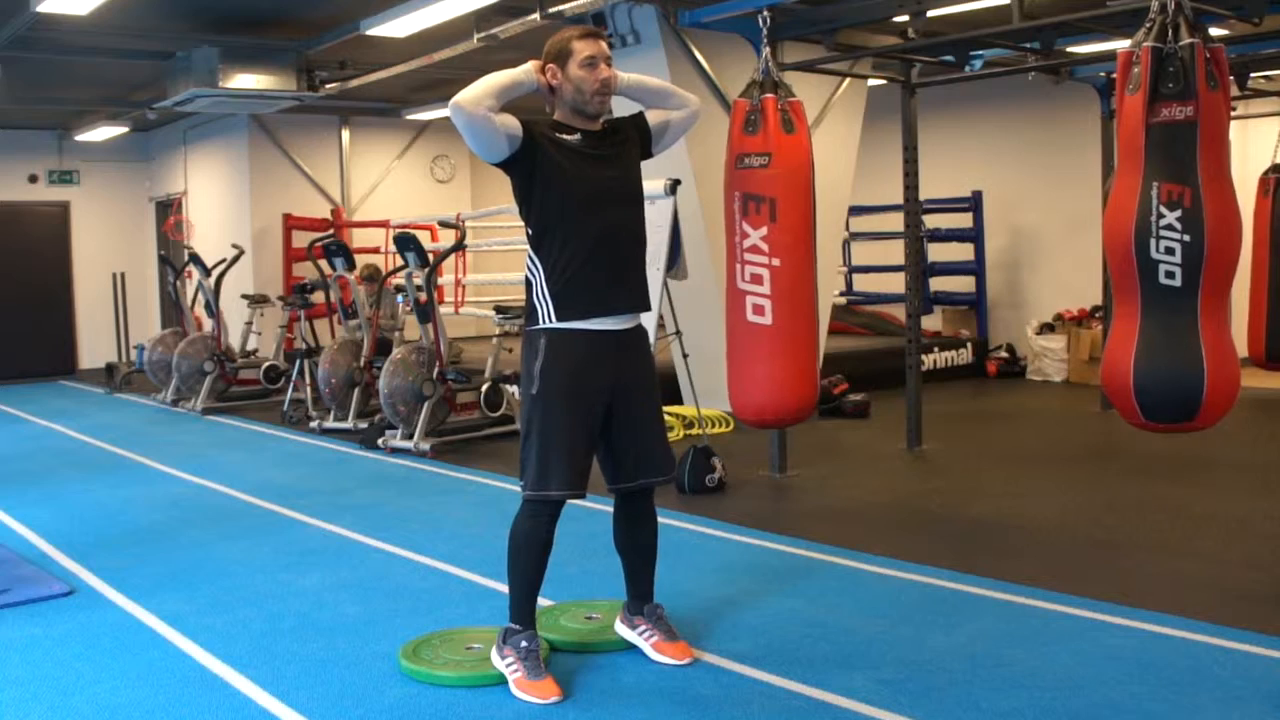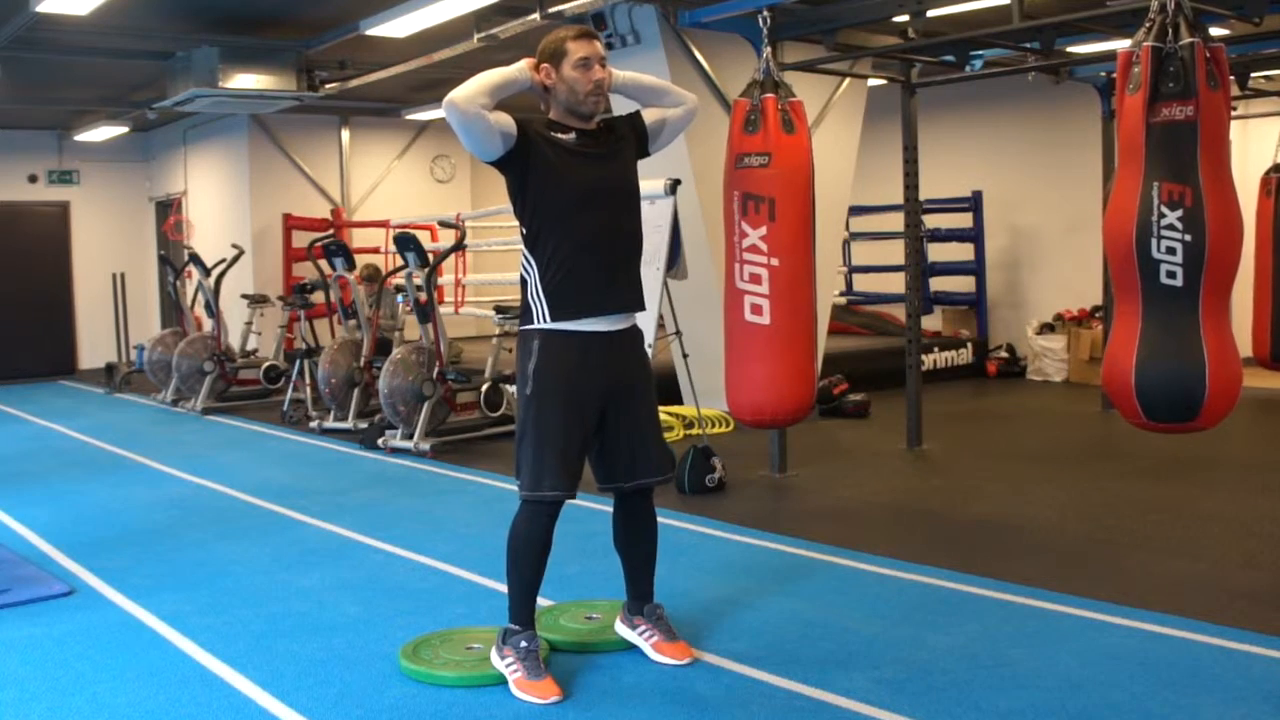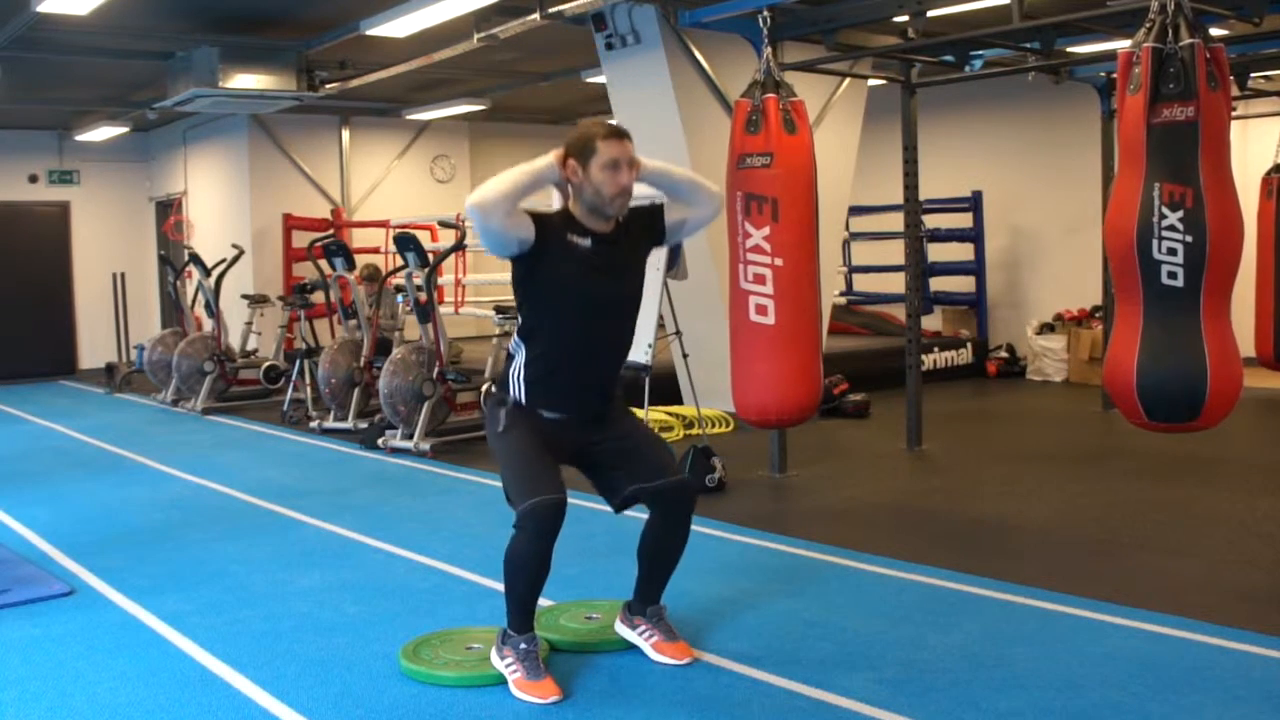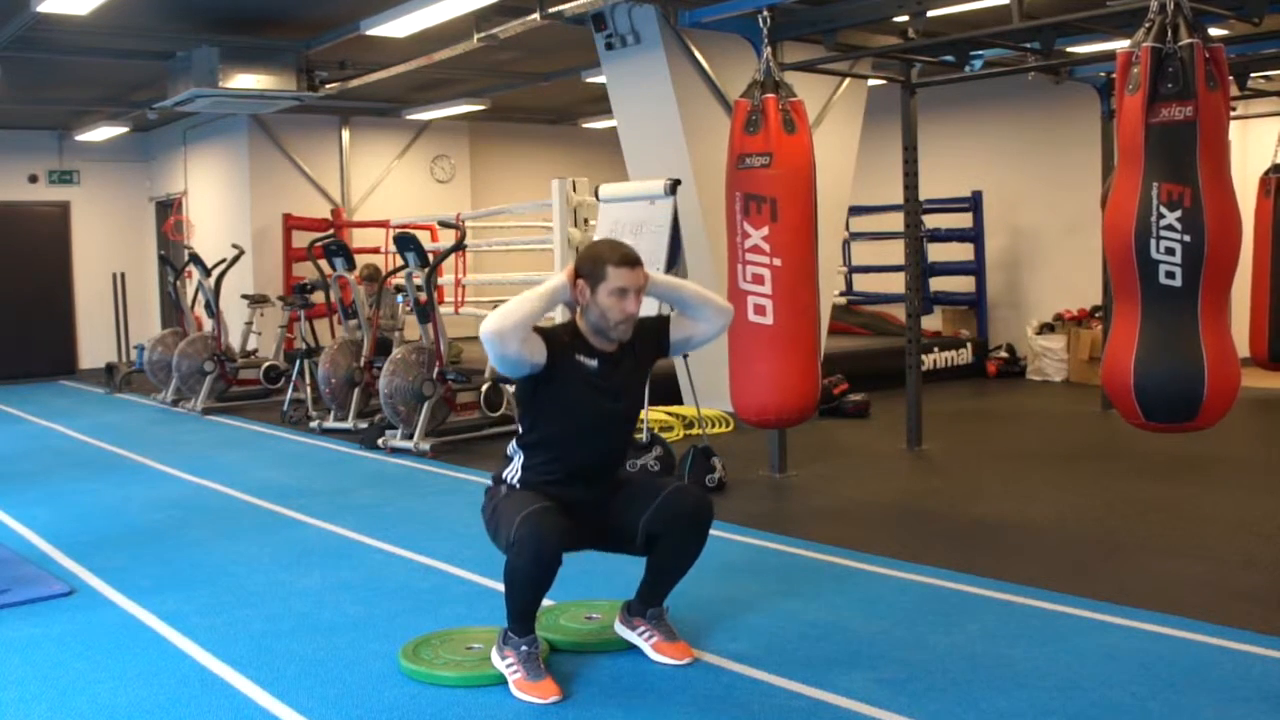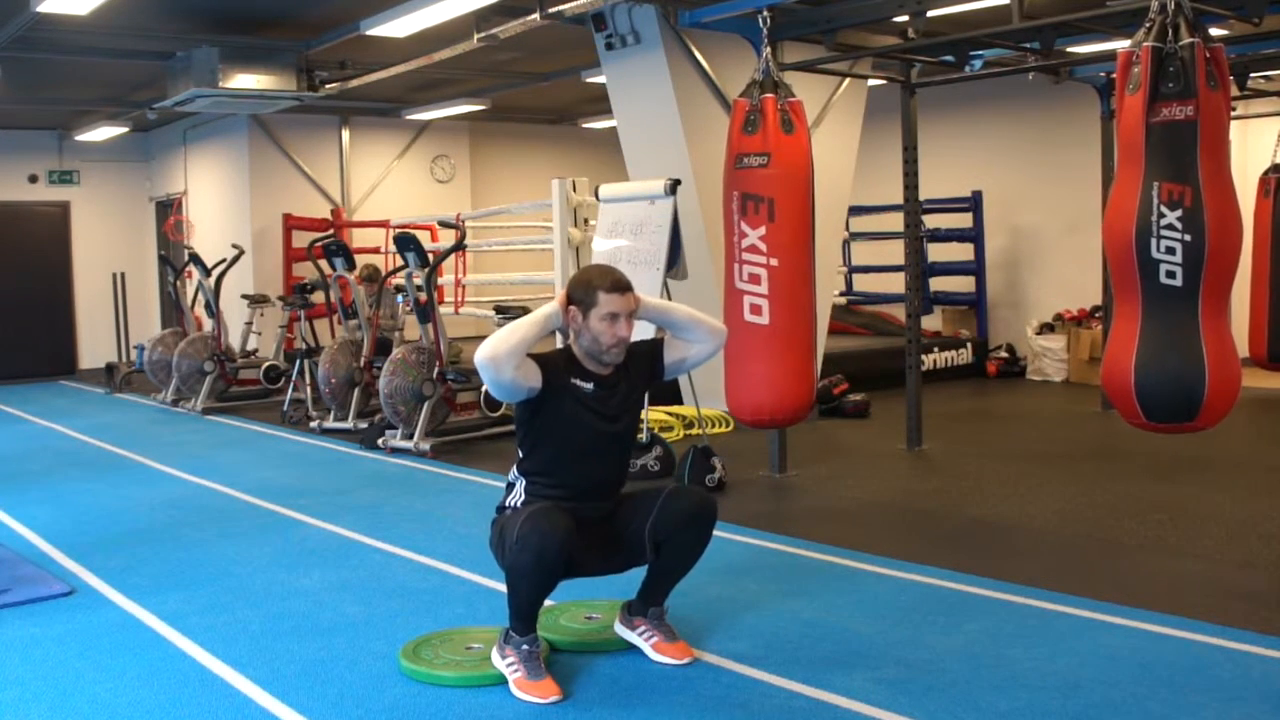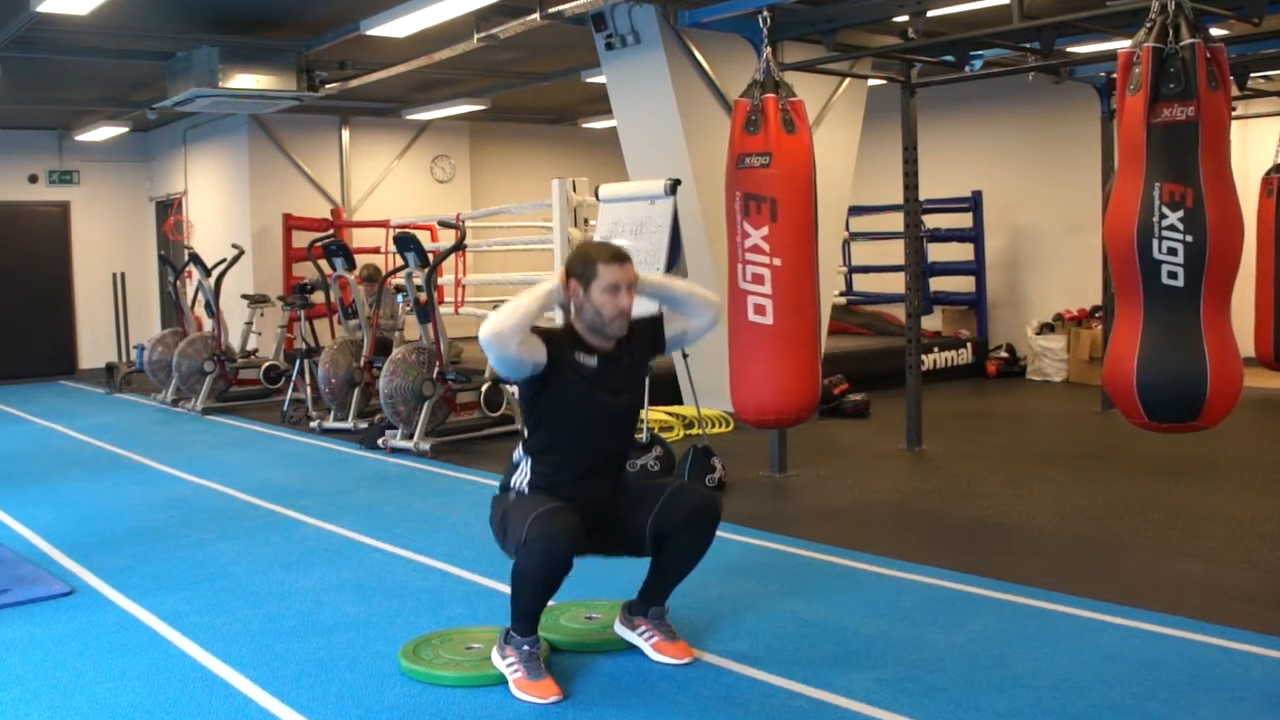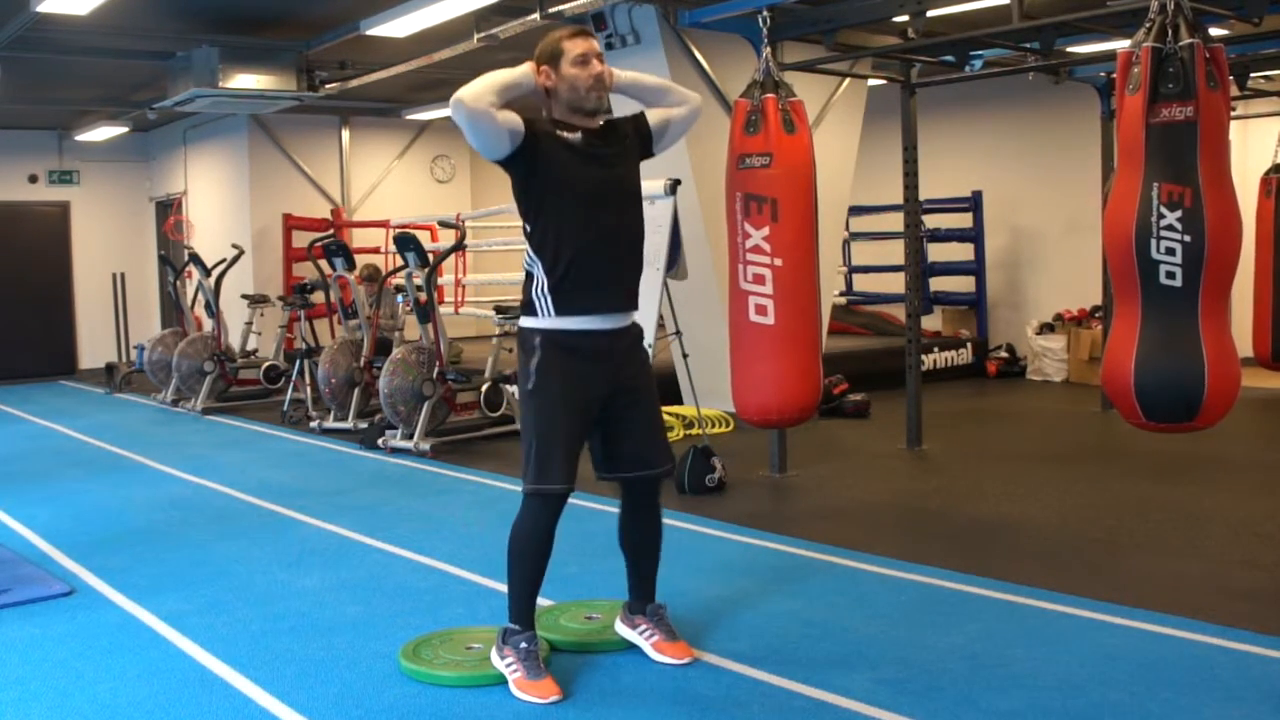
dt=0.7s
person 1, frame 1
left shoulder: (626, 136)
right shoulder: (532, 143)
left elbow: (688, 105)
right elbow: (466, 108)
left wrist: (622, 82)
right wrist: (526, 75)
left hip: (627, 338)
right hip: (563, 342)
left knee: (639, 482)
right knee: (546, 493)
left ankle: (640, 611)
right ankle: (516, 638)
person 1, frame 2
left shoulder: (621, 136)
right shoulder: (527, 141)
left elbow: (686, 103)
right elbow: (460, 106)
left wrist: (618, 80)
right wrist: (520, 71)
left hip: (622, 339)
right hip: (557, 343)
left knee: (637, 483)
right knee: (545, 494)
left ankle: (641, 612)
right ankle: (516, 639)
person 1, frame 3
left shoulder: (638, 228)
right shoulder: (542, 235)
left elbow: (710, 200)
right elbow: (482, 208)
left wrist: (645, 167)
right wrist: (546, 167)
left hip: (600, 410)
right hip: (528, 411)
left knee: (674, 492)
right knee: (542, 511)
left ankle: (642, 613)
right ankle: (515, 641)
person 1, frame 4
left shoulder: (642, 340)
right shoulder: (550, 349)
left elbow: (718, 315)
right elbow: (496, 333)
left wrist: (654, 282)
right wrist: (557, 286)
left hip: (602, 496)
right hip: (526, 498)
left knee: (690, 508)
right knee: (541, 534)
left ankle: (642, 615)
right ankle: (516, 643)
person 1, frame 5
left shoulder: (637, 363)
right shoulder: (546, 374)
left elbow: (711, 336)
right elbow: (490, 360)
left wrist: (645, 305)
right wrist: (550, 313)
left hip: (607, 522)
right hip: (533, 522)
left knee: (694, 509)
right knee: (546, 533)
left ankle: (643, 614)
right ankle: (517, 642)
person 1, frame 6
left shoulder: (638, 338)
right shoulder: (550, 350)
left elbow: (707, 309)
right elbow: (496, 340)
left wrist: (643, 282)
right wrist: (550, 290)
left hip: (606, 498)
right hip: (534, 499)
left knee: (698, 507)
right knee: (554, 537)
left ankle: (642, 614)
right ankle: (517, 642)
person 1, frame 7
left shoulder: (624, 136)
right shoulder: (533, 142)
left elbow: (689, 103)
right elbow: (466, 104)
left wrist: (619, 78)
right wrist: (524, 74)
left hip: (622, 339)
right hip: (555, 342)
left knee: (643, 484)
right knee: (547, 493)
left ankle: (640, 612)
right ankle: (516, 638)
